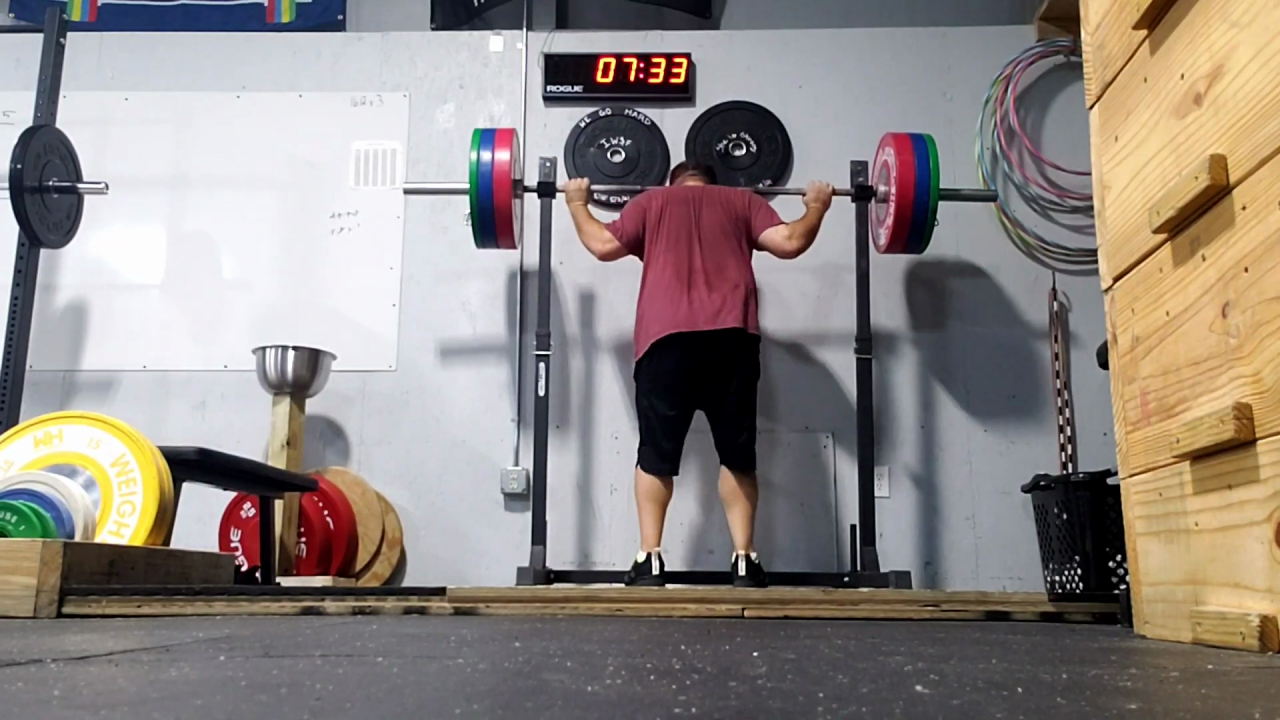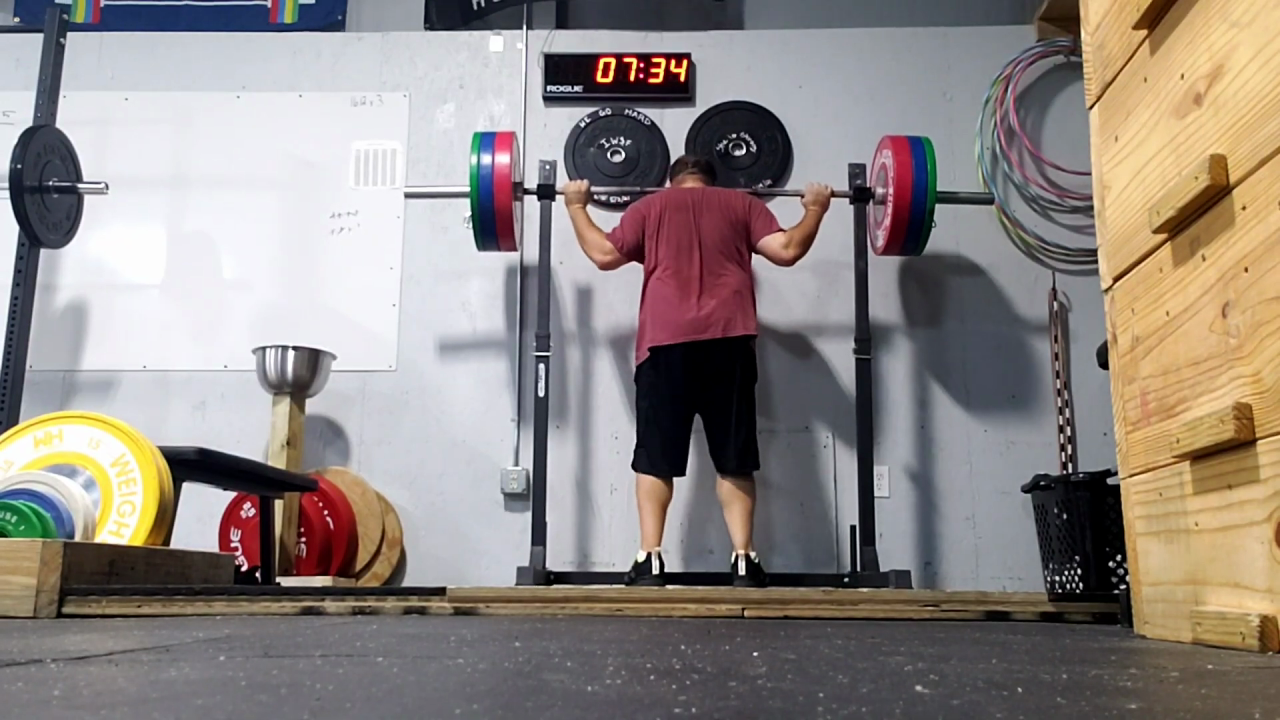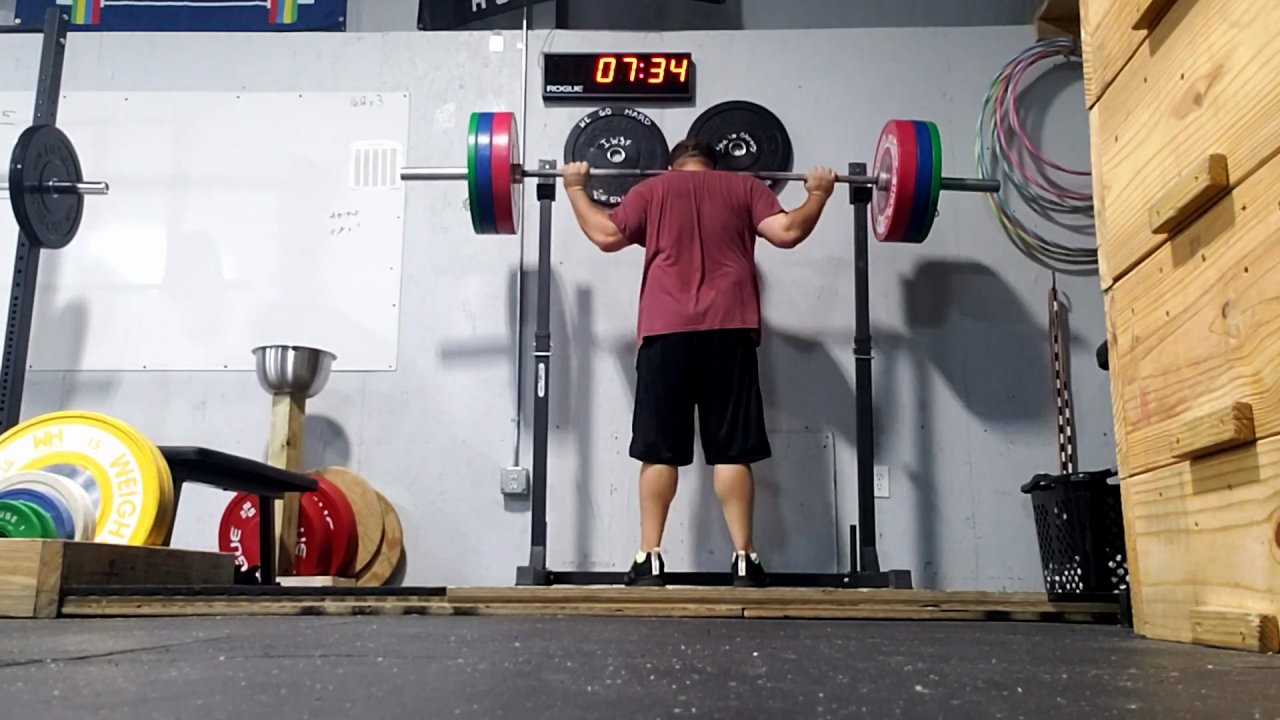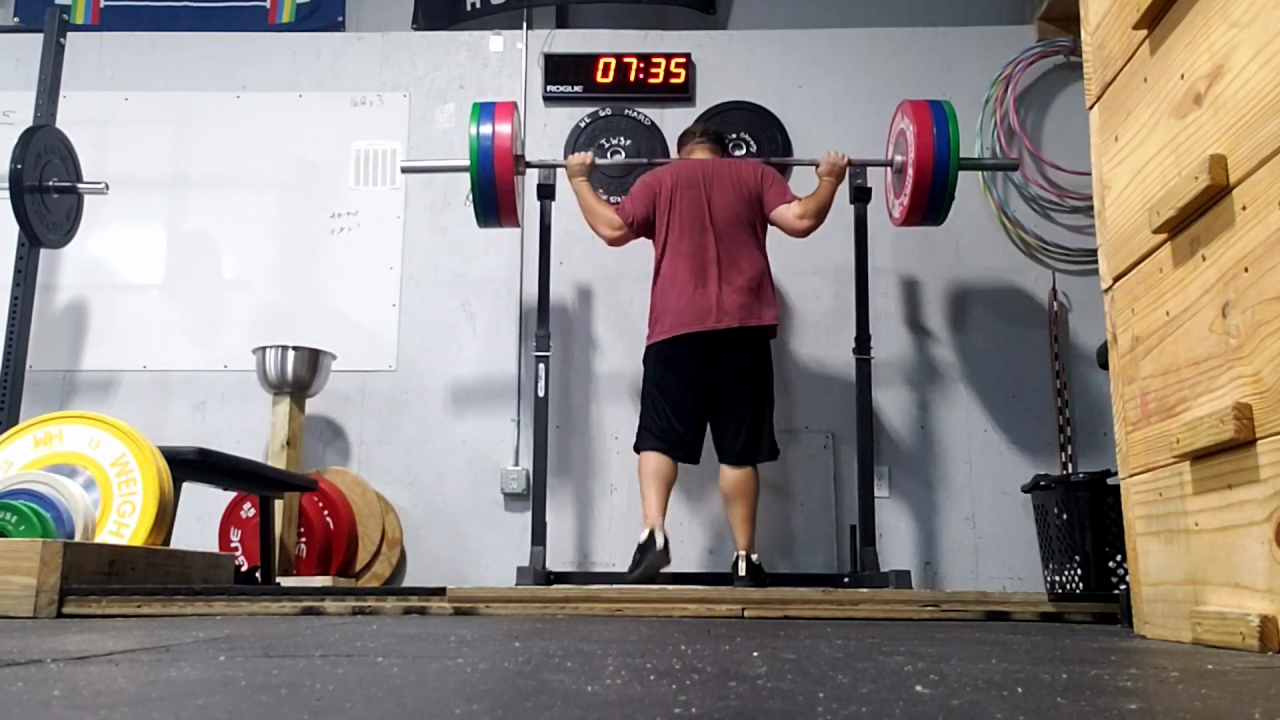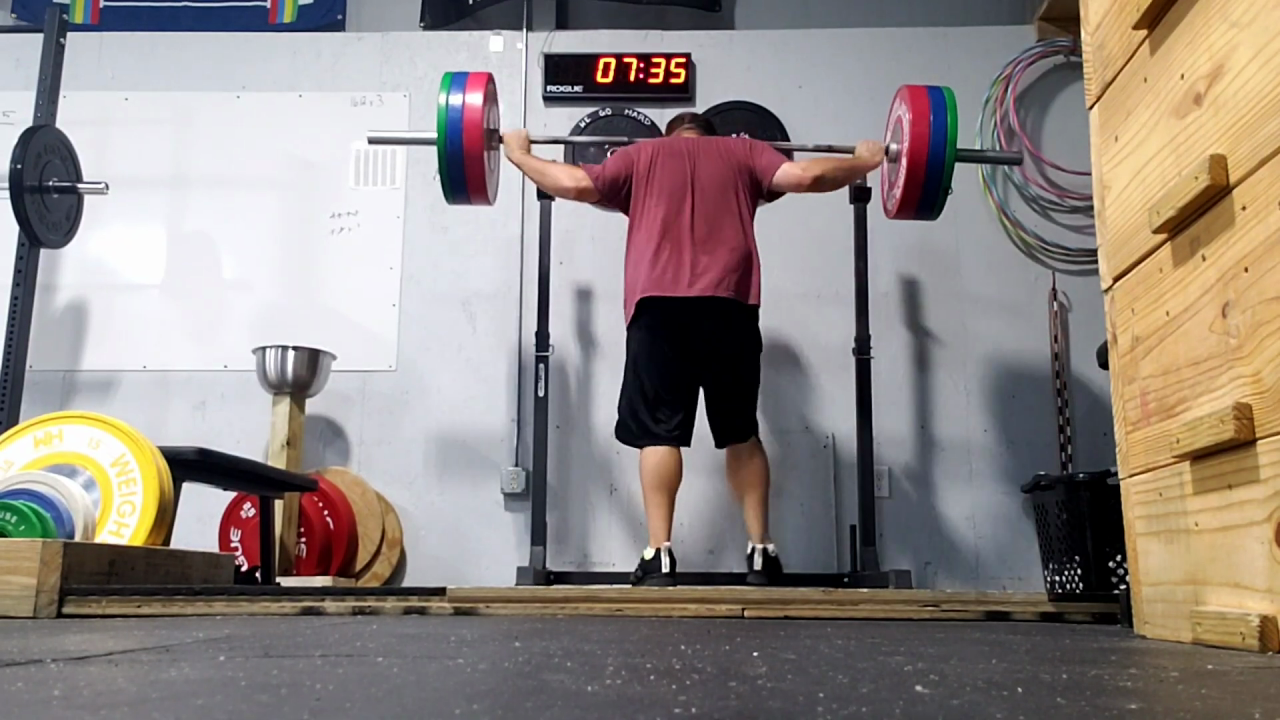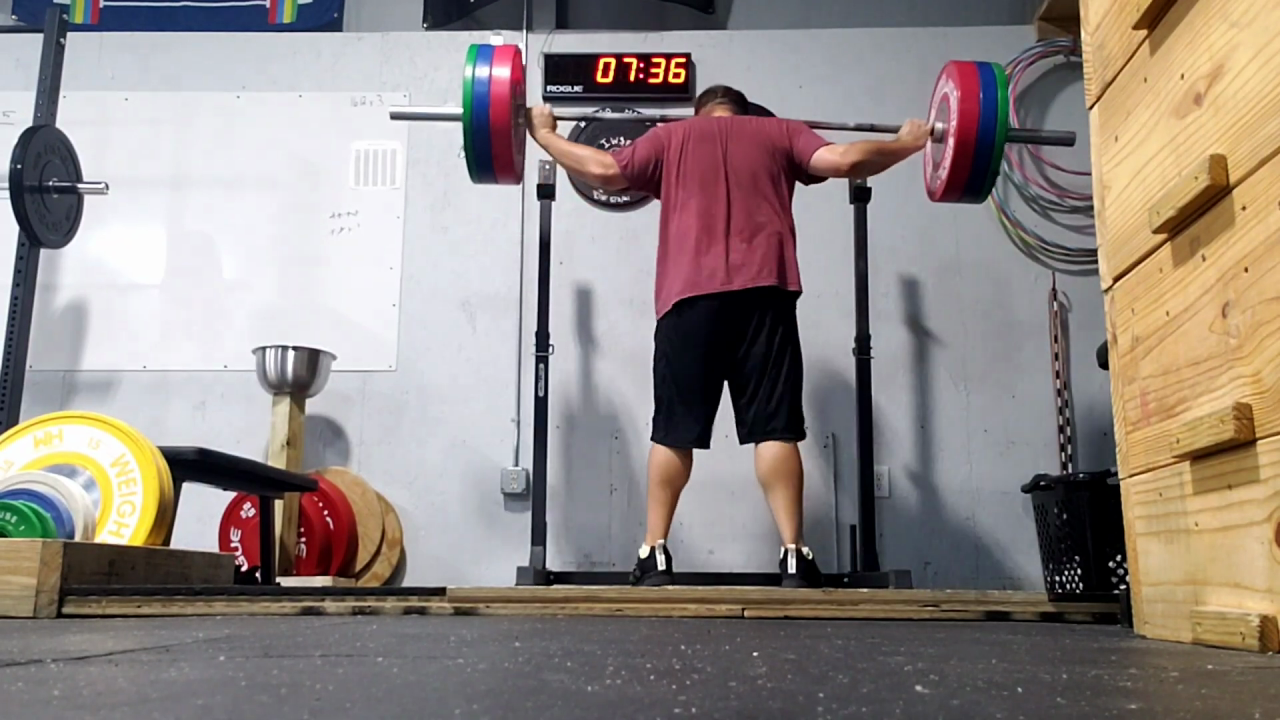
dt=0.5s
person 1, frame 1
left shoulder: (650, 202)
right shoulder: (743, 201)
left elbow: (603, 245)
right elbow: (790, 242)
left wrist: (577, 204)
right wrist: (817, 206)
left hip: (666, 337)
right hip: (731, 334)
left knee: (656, 455)
right knee: (737, 455)
left ankle: (649, 560)
right ankle: (744, 560)
person 1, frame 2
left shoulder: (649, 207)
right shoulder: (743, 204)
left elbow: (604, 254)
right elbow: (787, 250)
left wrist: (576, 206)
right wrist: (816, 209)
left hip: (665, 341)
right hip: (728, 340)
left knee: (654, 457)
right knee: (734, 459)
left ankle: (649, 560)
right ankle: (744, 560)
person 1, frame 3
left shoulder: (652, 190)
right shoulder: (745, 187)
left elbow: (606, 235)
right elbow: (787, 232)
left wrist: (575, 189)
right wrist: (819, 193)
left hip: (666, 331)
right hip: (729, 330)
left knee: (659, 451)
right knee: (733, 451)
left ankle: (650, 560)
right ankle: (744, 561)
person 1, frame 4
left shoulder: (658, 179)
right shoulder: (756, 175)
left elbow: (613, 229)
right elbow: (801, 221)
left wrist: (579, 179)
right wrist: (830, 179)
left hip: (676, 328)
right hip: (742, 328)
left knee: (659, 441)
right knee: (740, 451)
left ankle: (653, 536)
right ankle: (744, 561)
person 1, frame 5
left shoulder: (641, 155)
right shoulder: (744, 151)
left elbow: (576, 184)
right elbow: (803, 176)
left wrist: (519, 154)
right wrist: (865, 161)
left hip: (659, 300)
right hip: (727, 300)
left knee: (657, 431)
right knee: (740, 433)
left ankle: (659, 556)
right ankle: (761, 550)
person 1, frame 6
left shoulder: (671, 137)
right shoulder: (780, 132)
left elbow: (605, 170)
right elbow: (843, 161)
left wrist: (544, 134)
right wrist: (909, 143)
left hip: (691, 295)
right hip: (764, 292)
left knee: (674, 430)
right knee: (775, 428)
left ankle: (655, 553)
right ankle: (794, 555)
